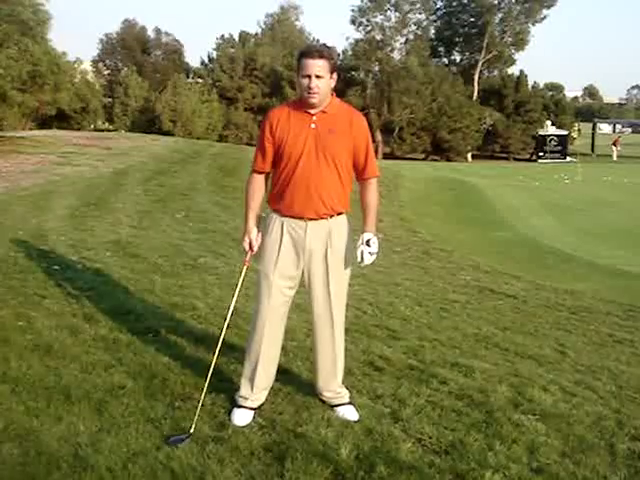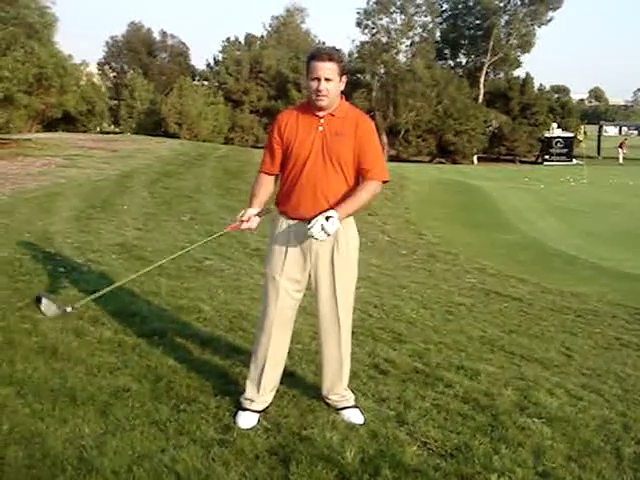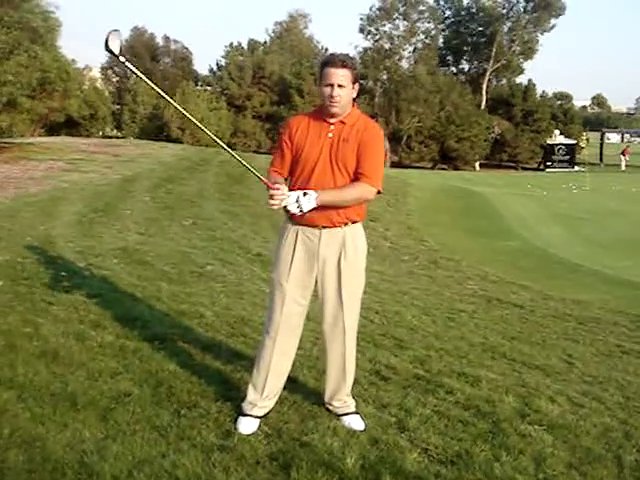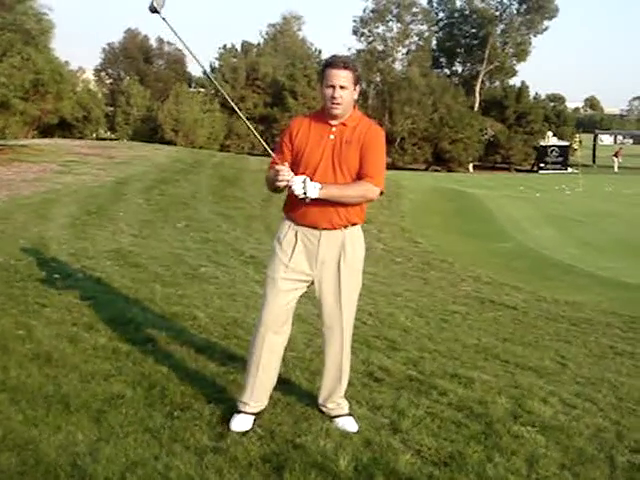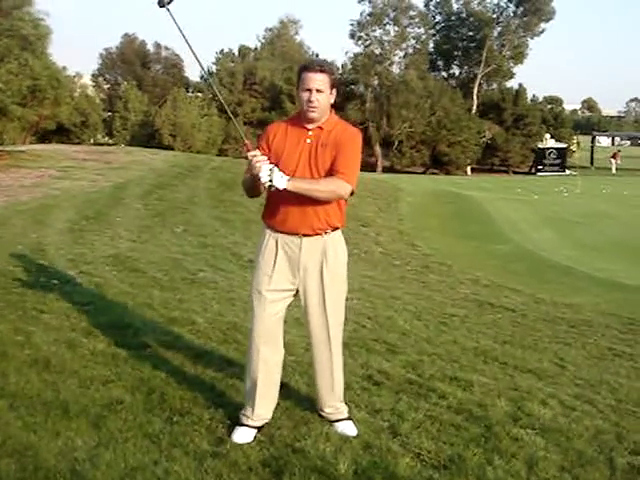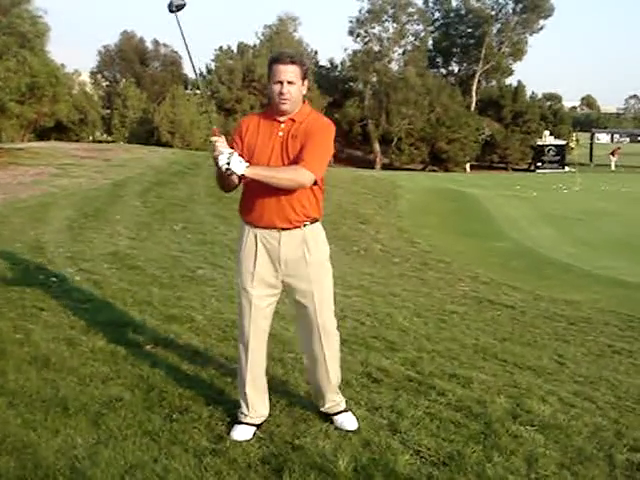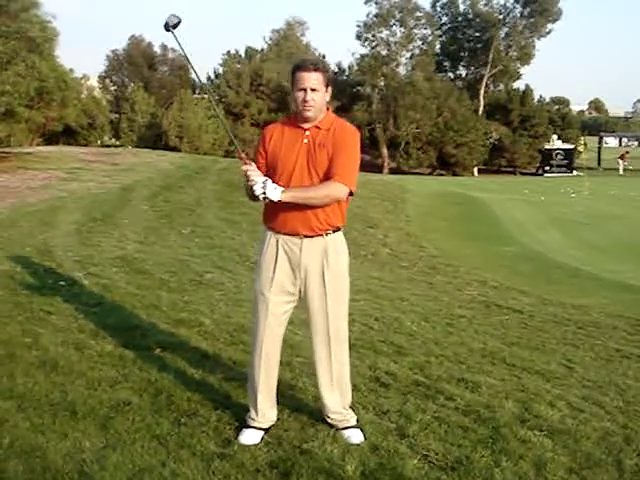
dt=0.4s
person 1, frame 1
left shoulder: (353, 120)
right shoulder: (276, 118)
left elbow: (368, 178)
right elbow: (259, 174)
left wrist: (370, 229)
right wrist: (250, 225)
left hip: (331, 230)
right hip: (282, 227)
left knee: (330, 312)
right knee: (269, 310)
left ankle: (332, 389)
right ankle: (251, 393)
person 1, frame 2
left shoulder: (360, 123)
right shoulder: (286, 120)
left elbow: (374, 180)
right elbow: (268, 172)
left wrist: (338, 215)
right wrist: (254, 208)
left hip: (335, 235)
right hip: (288, 231)
left knee: (337, 315)
right knee: (276, 313)
left ankle: (337, 392)
right ankle: (256, 396)
person 1, frame 3
left shoulder: (369, 130)
right shoulder: (296, 125)
left elbow: (367, 188)
right elbow: (277, 173)
left wrist: (313, 197)
right wrist: (277, 190)
left hip: (345, 238)
right hip: (298, 235)
left knee: (341, 322)
right knee: (282, 319)
left ankle: (339, 398)
right ankle: (258, 401)
person 1, frame 4
left shoulder: (371, 133)
right shoulder: (298, 127)
left elbow: (371, 189)
right elbow: (272, 179)
left wrist: (315, 188)
right wrist: (279, 179)
left hip: (343, 241)
right hip: (295, 234)
left knee: (338, 324)
right knee: (272, 316)
left ankle: (333, 401)
right ankle: (251, 400)
person 1, frame 5
left shoulder: (348, 135)
right shoulder: (275, 131)
left elbow: (341, 187)
right elbow: (250, 189)
left wrist: (286, 181)
right wrist: (256, 175)
left hip: (324, 245)
right hip: (277, 242)
left knee: (327, 329)
right knee: (264, 327)
left ankle: (332, 406)
right ankle: (255, 413)
person 1, frame 6
left shoulder: (320, 126)
right shoulder: (248, 125)
left elbow: (302, 176)
right elbow: (227, 184)
left wrist: (246, 167)
right wrist: (224, 164)
left hip: (305, 237)
right hip: (257, 237)
left knee: (321, 322)
right knee: (253, 325)
left ankle: (331, 399)
right ankle: (252, 410)
person 1, frame 7
left shoulder: (345, 133)
right shoulder: (272, 133)
left elbow: (338, 189)
right elbow: (256, 193)
left wrist: (279, 192)
right wrist: (253, 182)
left hip: (326, 246)
right hip: (278, 244)
left knee: (331, 332)
right knee: (266, 329)
left ankle: (340, 413)
right ankle: (260, 415)
